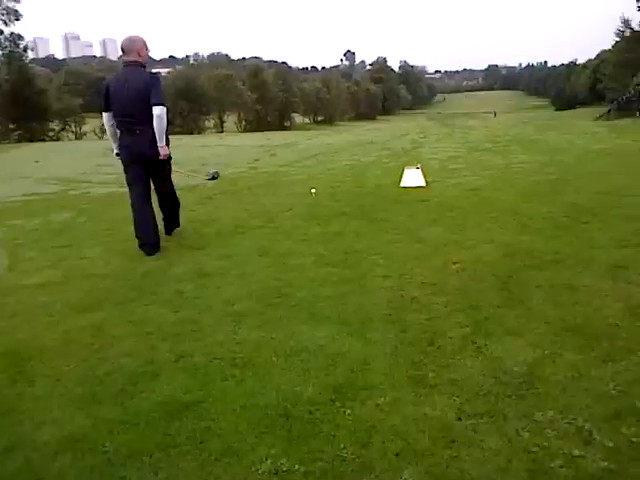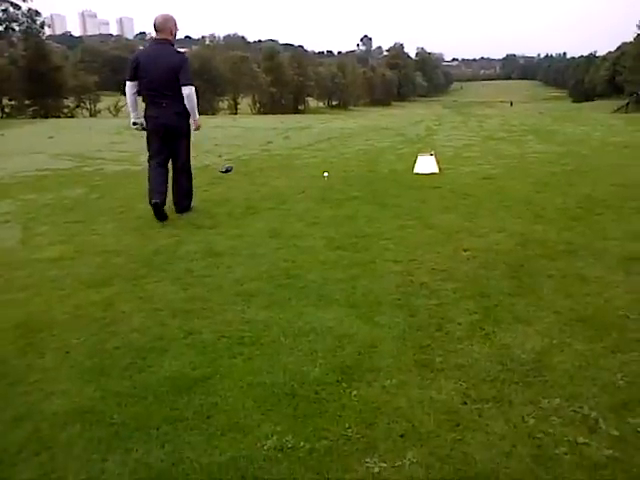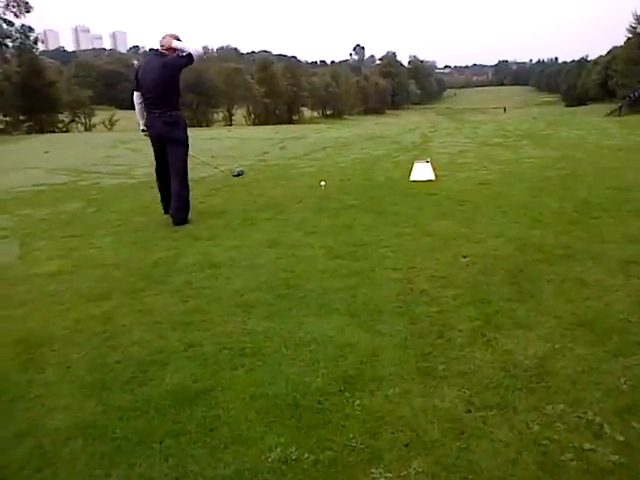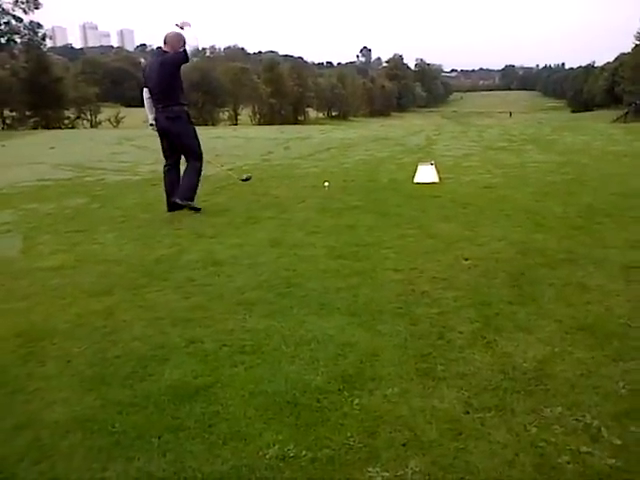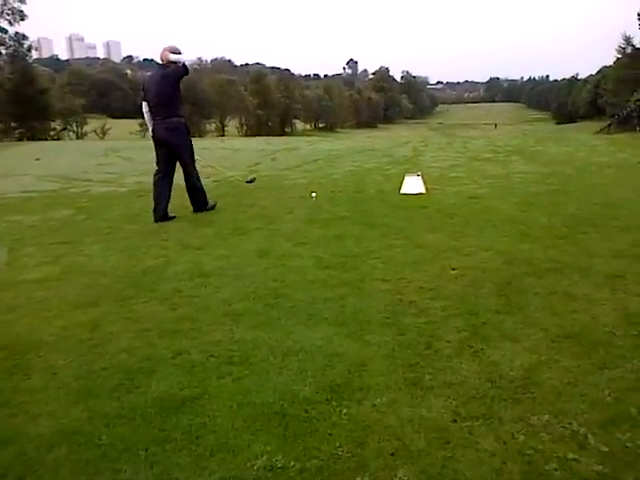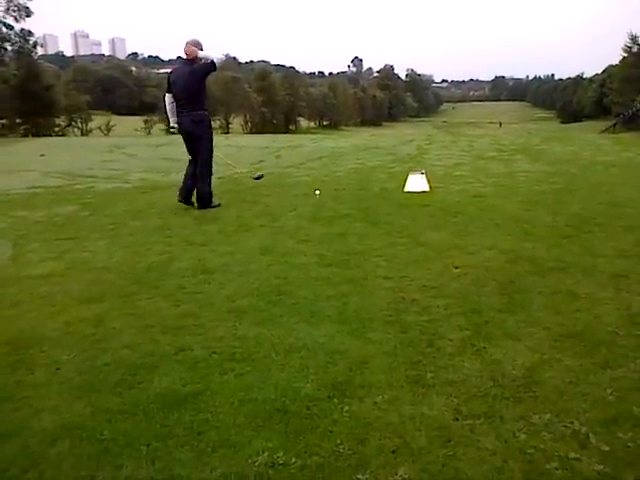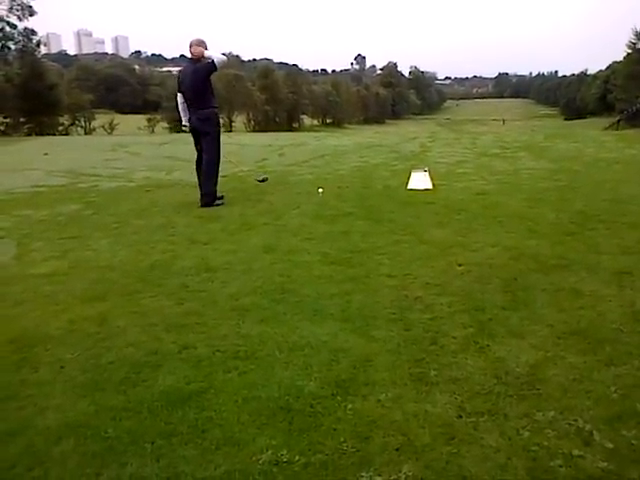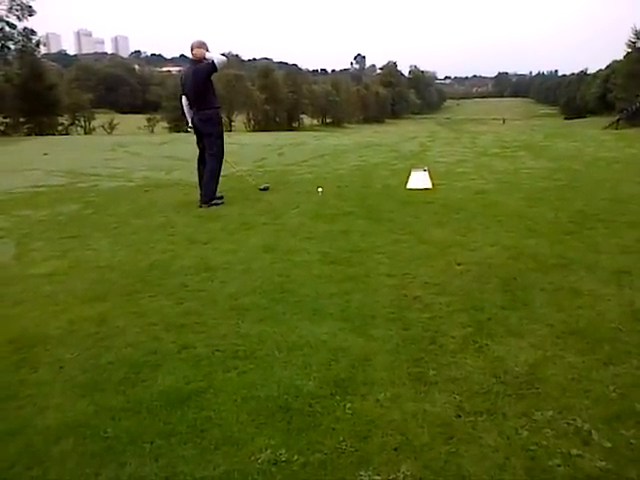
dt=0.5s
person 1, frame 1
left shoulder: (111, 83)
right shoulder: (151, 79)
left elbow: (107, 118)
right elbow: (159, 112)
left wrist: (116, 146)
right wrist: (162, 143)
left hip: (128, 145)
right hip: (152, 141)
left knee: (138, 195)
right knee: (164, 186)
left ankle: (149, 243)
right ankle: (171, 225)
person 1, frame 2
left shoulder: (139, 56)
right shoulder: (179, 58)
left elbow: (130, 88)
right elbow: (188, 91)
left wrist: (135, 117)
right wrist: (195, 117)
left hip: (153, 116)
right hip: (177, 115)
left knee: (157, 161)
right knee: (181, 162)
left ankle: (157, 198)
right ankle: (182, 204)
person 1, frame 3
left shoulder: (142, 66)
right shoulder: (169, 64)
left elbow: (138, 98)
right elbow: (196, 51)
left wrist: (143, 123)
right wrist: (175, 43)
left hip: (153, 123)
right hip: (172, 122)
left knee: (162, 167)
right knee: (178, 170)
left ankle: (168, 205)
right ankle: (179, 215)
person 1, frame 4
left shoulder: (150, 65)
right shoulder: (169, 61)
left elbow: (146, 94)
left wrist: (152, 119)
right wrist: (187, 28)
left hip: (161, 118)
right hip: (177, 116)
left knee: (171, 161)
right knee: (194, 157)
left ankle: (173, 202)
right ankle: (184, 196)
person 1, frame 5
left shoulder: (149, 80)
right shoulder: (170, 75)
left elbow: (145, 108)
left wrist: (153, 130)
right wrist: (173, 58)
left hip: (159, 130)
right hip: (175, 128)
left knee: (163, 171)
right knee: (189, 167)
left ankle: (160, 213)
right ankle: (200, 203)
person 1, frame 6
left shoulder: (173, 73)
right shoulder: (197, 70)
left elbow: (169, 99)
left wrist: (173, 121)
right wrist: (200, 54)
left hip: (183, 121)
right hip: (199, 119)
left knee: (194, 159)
right knee: (204, 161)
left ankle: (185, 194)
right ankle: (204, 200)
person 1, frame 7
left shoulder: (183, 72)
right shoulder: (201, 68)
left elbow: (180, 98)
right elbow: (222, 59)
left wrist: (185, 120)
right wrist: (205, 54)
left hip: (194, 118)
right hip: (207, 117)
left knee: (202, 157)
right knee: (211, 157)
left ankle: (207, 193)
right ankle: (208, 198)
person 1, frame 8
left shoulder: (186, 73)
right shoulder: (201, 69)
left elbow: (185, 100)
right elbow: (222, 60)
left wrist: (191, 122)
right wrist: (206, 55)
left hip: (198, 118)
right hip: (210, 117)
left knee: (204, 156)
right knee: (214, 156)
left ankle: (207, 193)
right ankle: (207, 198)
